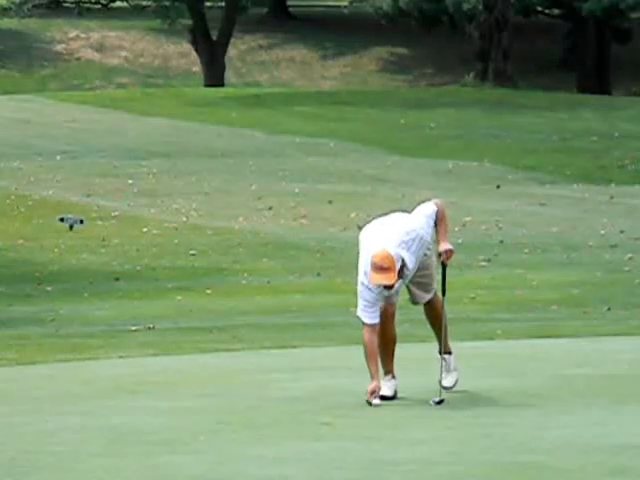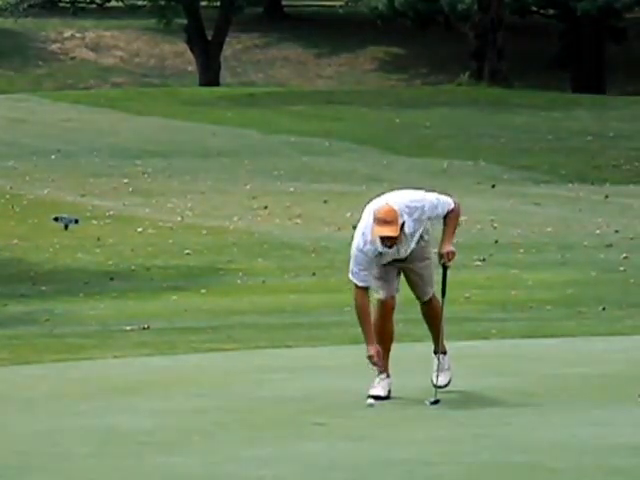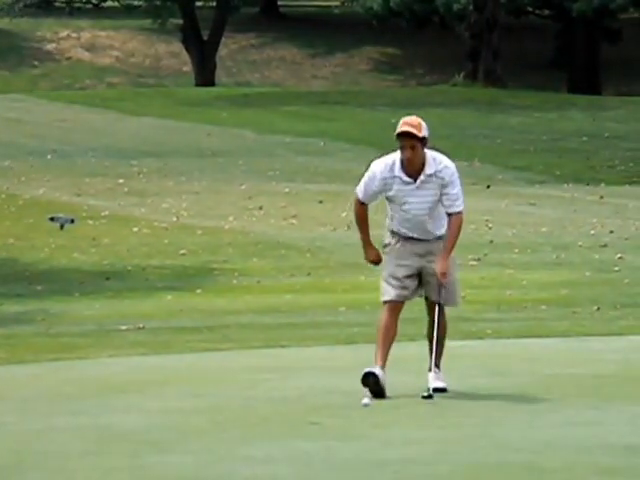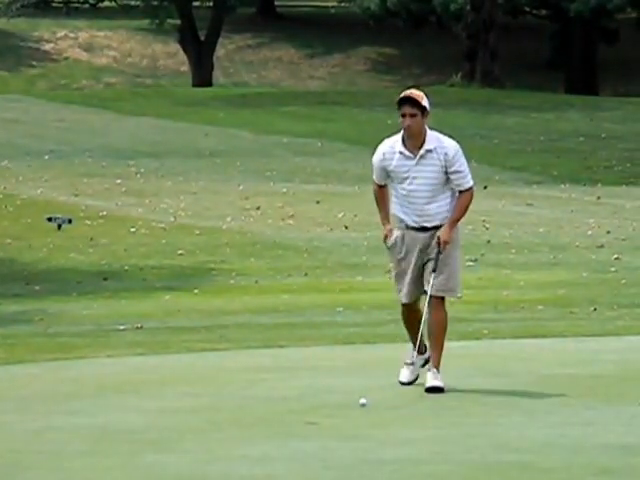
dt=0.5s
person 1, frame 1
left shoulder: (414, 234)
right shoulder: (369, 279)
left elbow: (437, 205)
right elbow: (370, 330)
left wrist: (443, 241)
right wrist: (374, 379)
left hip: (416, 247)
left knee: (430, 299)
right knee: (386, 312)
left ankle: (446, 353)
right ankle: (388, 377)
person 1, frame 2
left shoulder: (419, 204)
right shoulder: (364, 244)
left elbow: (454, 206)
right elbow: (361, 291)
left wrist: (446, 243)
right wrist: (370, 342)
left hip: (416, 241)
right hip: (380, 257)
left knee: (427, 298)
right knee: (385, 304)
left ankle: (440, 353)
right ankle: (383, 376)
person 1, frame 3
left shoulder: (444, 169)
right shoulder: (382, 170)
left elbow: (456, 215)
right elbow: (361, 202)
left wrist: (444, 259)
right wrist: (367, 245)
left hip: (436, 242)
right hip: (401, 243)
left knee: (436, 307)
right knee: (392, 304)
left ankle: (435, 369)
right ankle: (378, 369)
person 1, frame 4
left shoulder: (448, 149)
right shoulder: (386, 151)
left elbow: (466, 191)
right elbow: (380, 185)
left wrist: (449, 227)
right wrist: (386, 222)
left hip: (441, 233)
right hip: (405, 233)
left knee: (436, 299)
right knee: (408, 301)
left ankle: (434, 370)
right ankle: (419, 354)
